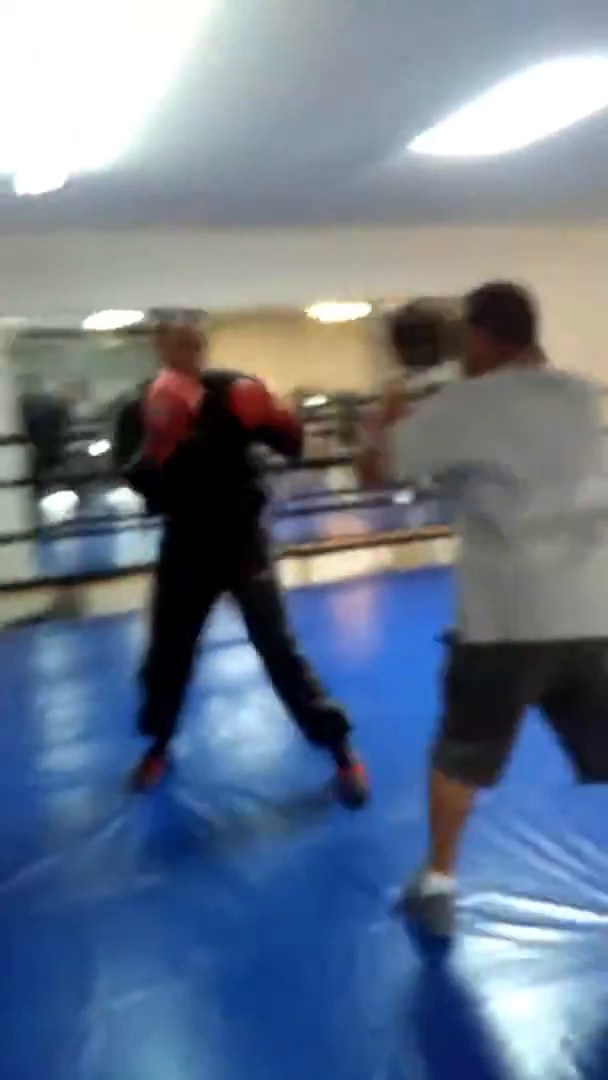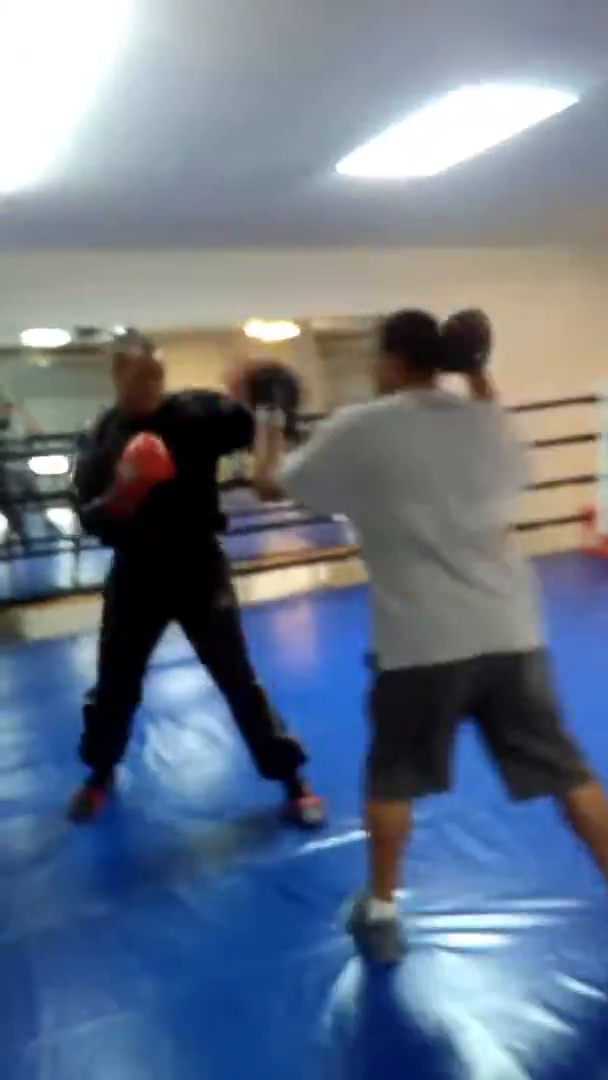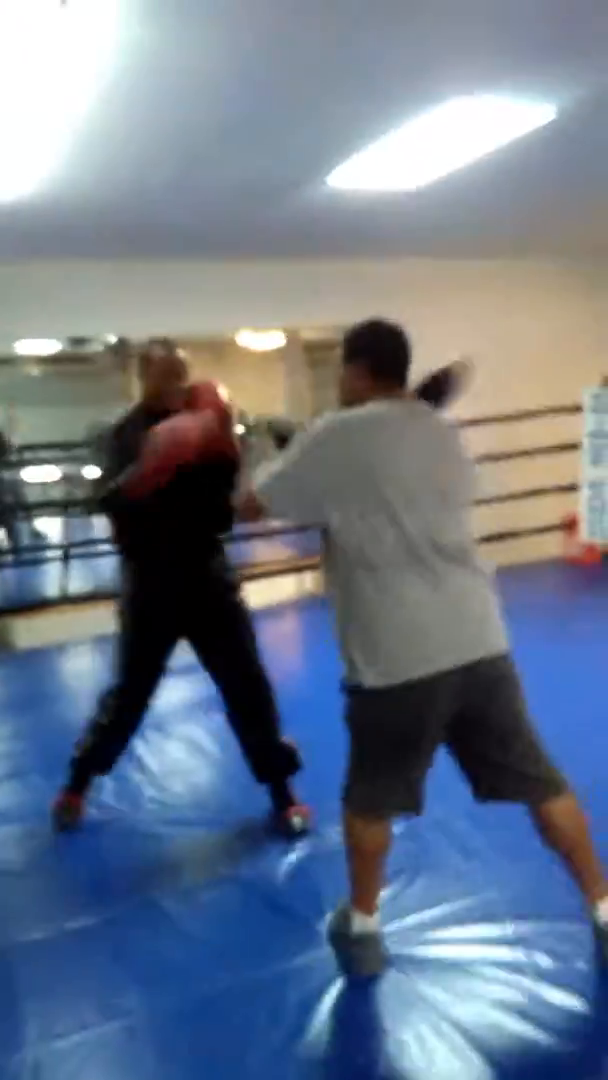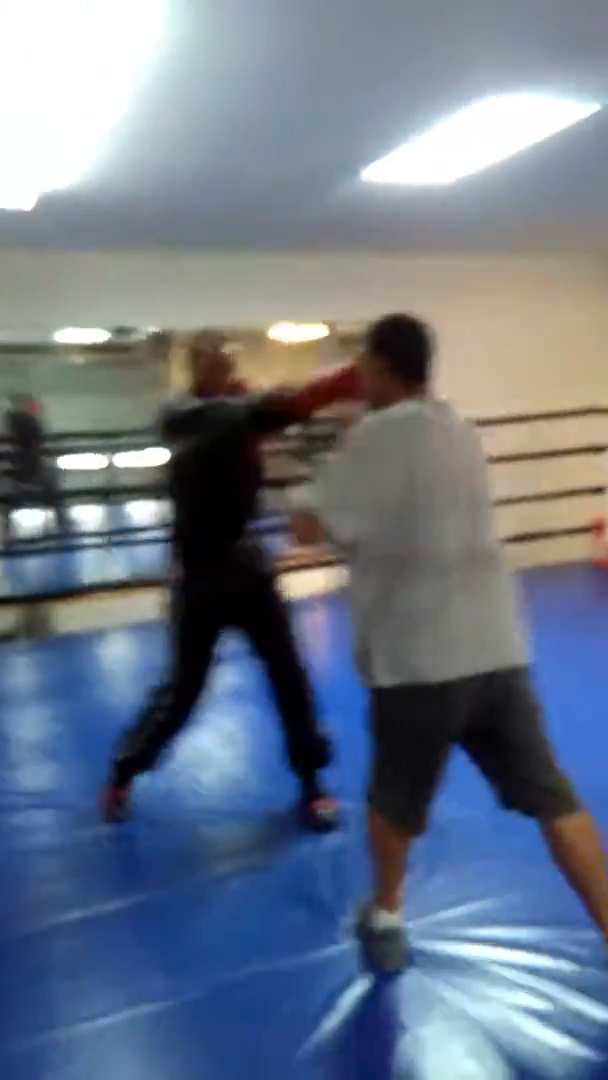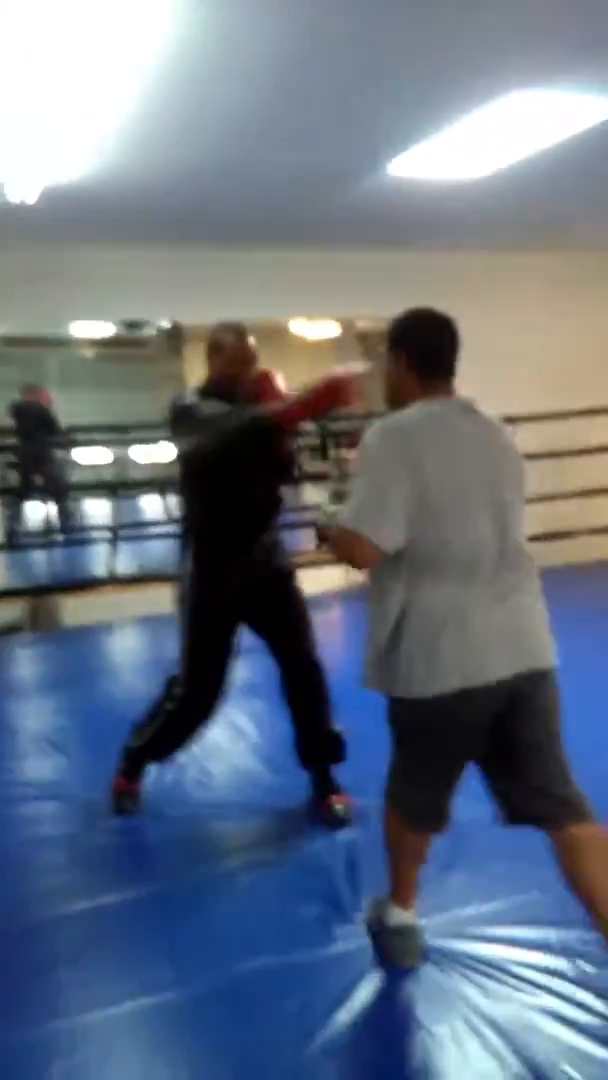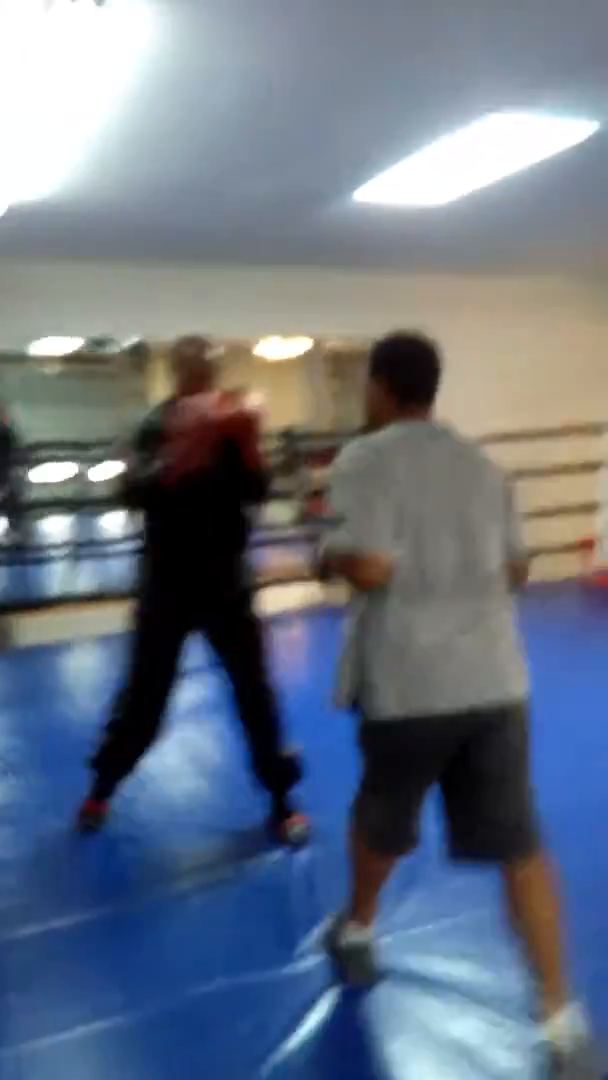
dt=0.1s
person 1, frame 1
left shoulder: (466, 405)
left elbow: (374, 466)
left wrist: (393, 407)
left hip: (507, 619)
left knee: (461, 753)
left ankle: (436, 885)
person 1, frame 2
left shoulder: (358, 430)
right shoulder: (484, 420)
left elbow: (275, 487)
left wrist: (270, 436)
right wrist: (480, 382)
left hip: (422, 640)
right hip: (508, 630)
left knee: (392, 776)
left ankle: (380, 914)
person 1, frame 3
left shoulder: (335, 436)
right shoulder: (441, 434)
left elbow: (253, 503)
left wrist: (252, 470)
left hip: (396, 654)
right hip: (476, 641)
left knee: (371, 794)
right knee: (540, 781)
left ankle: (363, 926)
person 1, frame 4
left shoulder: (373, 436)
right shoulder: (460, 433)
left elbow: (314, 530)
left wrist: (305, 515)
left hip: (417, 656)
right hip: (497, 646)
left knee: (394, 797)
right knee: (552, 798)
left ankle: (386, 921)
person 1, frame 5
left shoulder: (393, 438)
right shoulder: (498, 438)
left elbow: (364, 549)
left wrist: (330, 530)
left hip: (439, 659)
right hip: (523, 650)
left knee: (414, 796)
left ankle: (398, 918)
person 1, frame 6
left shoulder: (365, 460)
right shoulder: (483, 463)
left elbow: (369, 570)
right elbow: (514, 571)
left wrist: (329, 560)
left hip: (408, 683)
right hip: (494, 679)
left knee: (380, 816)
right knee: (518, 844)
left ankle: (355, 938)
person 2, frame 1
left shoulder: (231, 390)
right shoulder: (146, 406)
left elbow: (291, 441)
right elbow: (140, 481)
left wrist: (272, 416)
right wrist: (160, 439)
left hip: (240, 536)
right hip: (185, 542)
left knee: (276, 645)
right knee: (167, 653)
left ankle: (341, 752)
right ankle: (158, 746)
person 2, frame 2
left shoulder: (189, 411)
right shoulder: (101, 439)
left elbow: (249, 428)
right elbow: (92, 519)
right wrist: (121, 494)
left hip: (198, 565)
right hip: (141, 571)
left knee: (238, 678)
right knee: (115, 684)
left ankle: (293, 782)
right ankle: (100, 775)
person 2, frame 3
right shoulder: (127, 434)
left elbow: (226, 484)
right elbow: (114, 499)
left hip: (206, 569)
right hip: (152, 577)
left knee: (247, 682)
right knee: (131, 694)
left ankle: (282, 791)
right ankle: (78, 783)
person 2, frame 4
left shoulder: (233, 408)
right shoulder: (185, 415)
left elbow: (243, 475)
right elbow: (243, 419)
right wrist: (324, 389)
left hip: (242, 559)
right hip: (200, 567)
left knee: (288, 673)
right knee: (183, 688)
left ankle: (310, 783)
right ankle: (122, 774)
person 2, frame 5
left shoulder: (243, 406)
right shoulder: (196, 411)
left elbow: (279, 471)
right elbow: (231, 435)
left wrist: (280, 423)
right wrist: (294, 409)
left hip: (261, 553)
right hip: (215, 560)
left knee: (304, 668)
right knee: (199, 684)
left ankle: (323, 779)
right ankle: (131, 765)
person 2, frame 6
left shoulder: (226, 420)
right shoulder: (156, 426)
left elbow: (255, 491)
right elbow: (143, 493)
left wrist: (248, 443)
right wrist: (185, 448)
left hip: (224, 571)
right hip: (170, 574)
left knee: (253, 686)
right knee: (147, 690)
left ankle: (281, 800)
right ankle: (103, 783)
